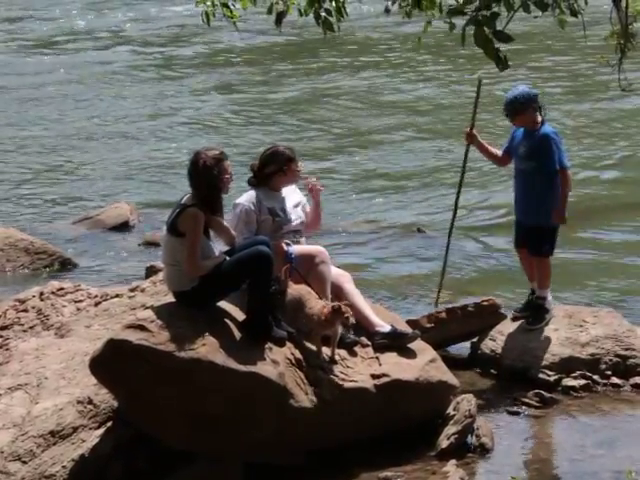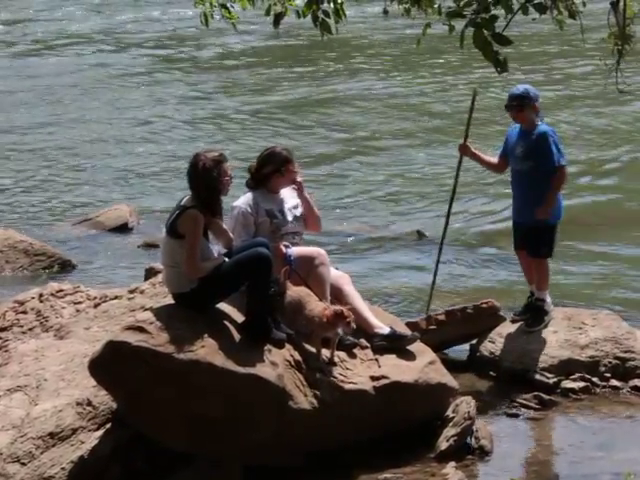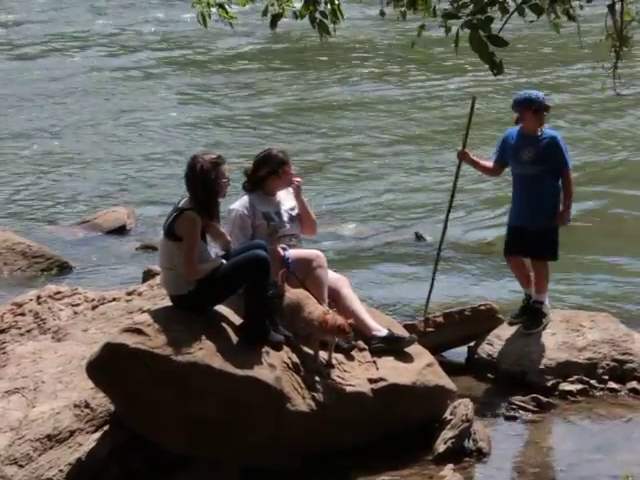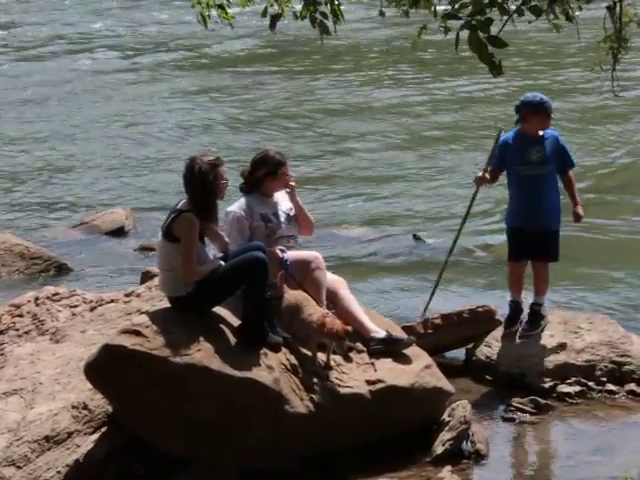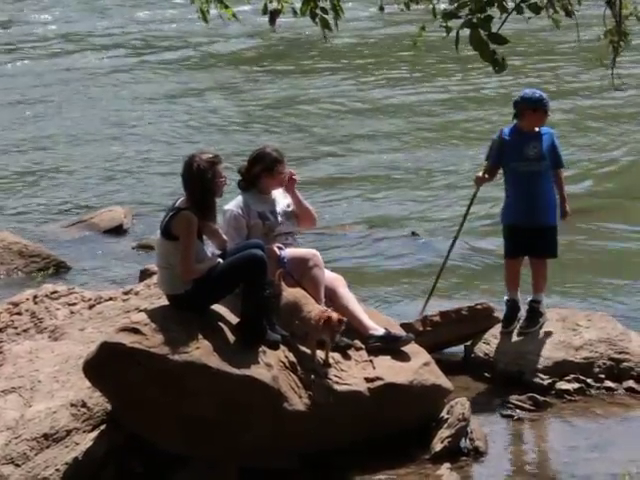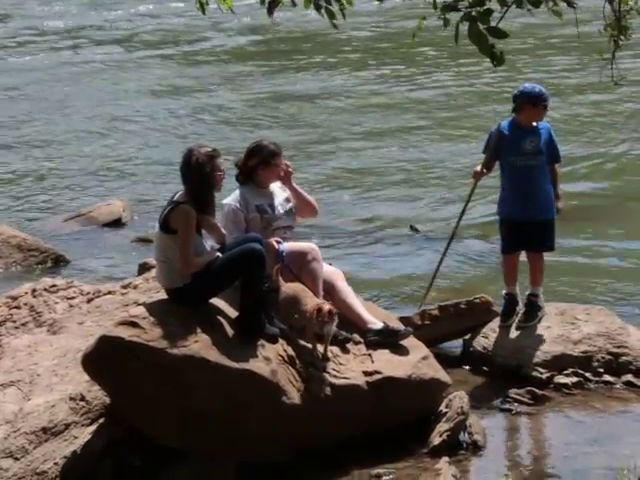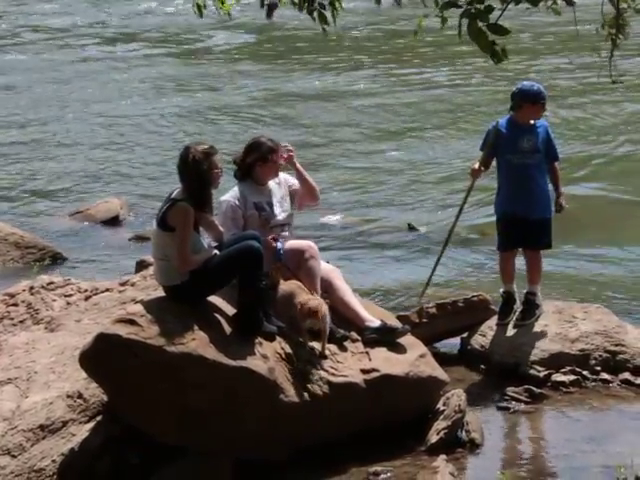
dt=0.3s
person 1, frame 1
left shoulder: (548, 136)
right shoulder: (519, 133)
left elbow: (564, 174)
right elbow: (502, 160)
left wrist: (560, 209)
right wrist: (478, 143)
left hip: (545, 211)
right hip: (524, 209)
left knee: (539, 256)
right knee: (523, 250)
left ankle: (544, 302)
right ankle: (535, 294)
person 1, frame 2
left shoulder: (545, 135)
right shoulder: (513, 133)
left elbow: (561, 172)
right elbow: (500, 166)
left wrist: (548, 204)
right wrist: (472, 154)
left hip: (542, 212)
right hip: (521, 210)
left knee: (538, 258)
right knee: (523, 253)
left ankle: (543, 305)
right ankle: (534, 297)
person 1, frame 3
left shoulder: (552, 139)
right shoulder: (510, 138)
left elbow: (566, 176)
right elbow: (495, 169)
left wrist: (566, 207)
right wrist: (471, 160)
left hip: (545, 215)
right hip: (519, 213)
left knee: (539, 261)
right knee: (512, 257)
left ankle: (540, 307)
right ankle: (531, 298)
person 1, frame 4
left shoulder: (553, 139)
right shoulder: (508, 142)
left elbow: (566, 173)
right elbow: (494, 174)
left wrist: (576, 203)
right wrist: (483, 178)
left hip: (547, 217)
right hip: (517, 217)
left knee: (540, 263)
right knee: (515, 263)
left ankle: (538, 309)
right ankle: (515, 306)
person 1, frame 5
left shoulder: (548, 136)
right shoulder: (505, 138)
left elbow: (556, 171)
right elbow: (492, 170)
left wrist: (563, 200)
right wrist: (482, 177)
left hip: (544, 213)
right hip: (515, 214)
left knee: (539, 260)
right knee: (512, 261)
left ankle: (536, 306)
right ankle: (512, 305)
person 1, frame 6
left shoulder: (545, 130)
right shoulder: (502, 131)
left elbow: (552, 166)
right elbow: (489, 163)
left wrist: (556, 196)
right wrist: (480, 171)
left hip: (541, 207)
right hip: (511, 208)
left knee: (536, 254)
right knee: (509, 255)
left ankle: (535, 301)
right ankle: (511, 299)
person 1, frame 7
left shoulder: (543, 129)
right shoulder: (500, 129)
left elbow: (552, 164)
right elbow: (486, 160)
left wrist: (559, 193)
right wrist: (478, 168)
left hip: (538, 205)
right hip: (508, 206)
left knee: (533, 252)
right knee: (506, 252)
left ankle: (532, 298)
right ankle: (508, 297)
person 2, frame 1
left shoulder: (292, 192)
right shoulder: (248, 203)
left elbow: (312, 226)
left wrist: (316, 200)
right wrist: (274, 247)
left hip: (303, 262)
left knee: (343, 278)
right knee: (318, 253)
left ankle: (379, 328)
person 2, frame 2
left shoulder: (290, 194)
right shoulder: (246, 205)
left elbow: (315, 227)
left wrist: (303, 196)
left hip: (301, 263)
left knee: (342, 280)
right knee: (318, 255)
left ankle: (377, 331)
person 2, frame 3
left shoulder: (286, 195)
right shoulder: (243, 208)
left elbow: (311, 230)
right elbow: (237, 251)
left wrist: (299, 198)
right wrist: (268, 251)
left hip: (299, 266)
left knee: (339, 282)
right knee: (315, 258)
left ankle: (375, 333)
person 2, frame 4
left shoulder: (283, 197)
right shoulder: (240, 210)
left elbow: (308, 230)
left wrist: (295, 200)
right wrist: (267, 253)
left hip: (297, 267)
left knee: (337, 284)
right knee: (314, 259)
left ankle: (374, 334)
person 2, frame 5
left shoulder: (282, 194)
right shoulder: (238, 208)
left elbow: (311, 222)
left wrist: (293, 193)
right wrist: (264, 251)
left hip: (295, 264)
left knee: (336, 281)
right knee: (312, 257)
left ankle: (373, 332)
person 2, frame 6
left shoulder: (280, 187)
right shoulder: (236, 202)
left elbow: (312, 211)
left wrist: (290, 185)
left hip: (294, 258)
left knee: (334, 275)
right knee: (310, 251)
left ankle: (371, 326)
person 2, frame 7
left shoulder: (281, 183)
right shoulder: (234, 199)
left elbow: (313, 198)
left wrist: (295, 166)
left hip: (291, 256)
left knee: (332, 274)
right knee: (308, 249)
left ankle: (369, 324)
person 3, frame 1
left shoulder: (197, 201)
right shoulder: (194, 213)
left elbow: (231, 240)
right elbow: (193, 268)
left wrist: (216, 221)
right wrist: (221, 259)
left hip: (197, 279)
right hip: (191, 289)
left knee: (262, 243)
right knee: (261, 257)
left ankle: (269, 317)
right ankle: (257, 325)
person 3, frame 2
left shoulder: (196, 203)
right shoulder: (193, 215)
left elbow: (228, 243)
right elbow: (193, 270)
left wrist: (214, 221)
right wrist: (220, 260)
left hip: (196, 281)
right hip: (190, 292)
left knee: (261, 245)
right knee: (261, 259)
left ankle: (267, 317)
right ankle: (257, 326)
person 3, frame 3
left shoulder: (194, 206)
right shoulder: (191, 216)
left elbow: (226, 244)
right elbow: (191, 271)
right wrist: (218, 261)
left hip: (194, 283)
right hip: (188, 294)
left knee: (258, 246)
right knee: (258, 260)
left ankle: (266, 320)
right ankle: (255, 329)
person 3, frame 4
left shoulder: (192, 207)
right shoulder: (189, 218)
left elbow: (224, 246)
right elbow: (189, 274)
right wrist: (216, 263)
left hip: (192, 285)
right hip: (186, 295)
left knee: (257, 248)
right knee: (257, 262)
left ankle: (265, 322)
right ankle: (253, 331)
person 3, frame 5
left shoulder: (189, 205)
right shoulder: (187, 216)
left elbow: (222, 244)
right elbow: (187, 271)
right wrist: (214, 260)
left hip: (191, 283)
right hip: (185, 293)
left knee: (255, 246)
right knee: (255, 260)
left ankle: (264, 320)
right ankle: (252, 329)
person 3, frame 6
left shoulder: (188, 198)
right shoulder: (185, 210)
left elbow: (221, 238)
right elbow: (186, 265)
right wrist: (214, 255)
left hip: (188, 278)
right hip: (184, 287)
left knee: (254, 240)
right knee: (254, 254)
left ankle: (261, 314)
right ankle: (251, 323)
person 3, frame 7
left shoulder: (186, 196)
right shoulder: (183, 208)
left elbow: (218, 235)
right elbow: (184, 263)
right wrist: (211, 253)
left hip: (186, 274)
right hip: (181, 285)
left knee: (251, 238)
right knee: (251, 252)
left ankle: (259, 312)
right ankle: (249, 321)
